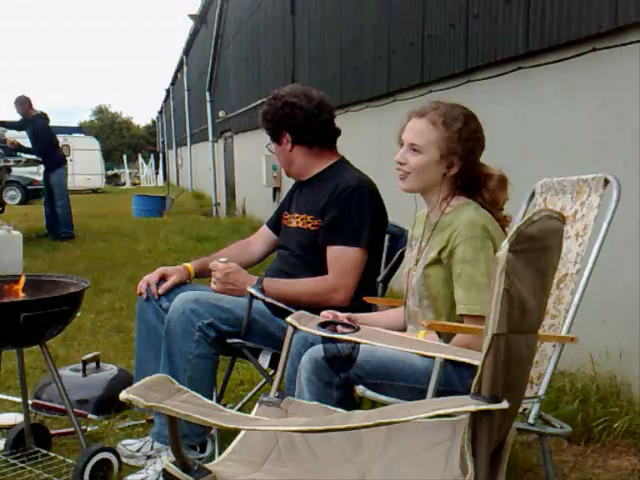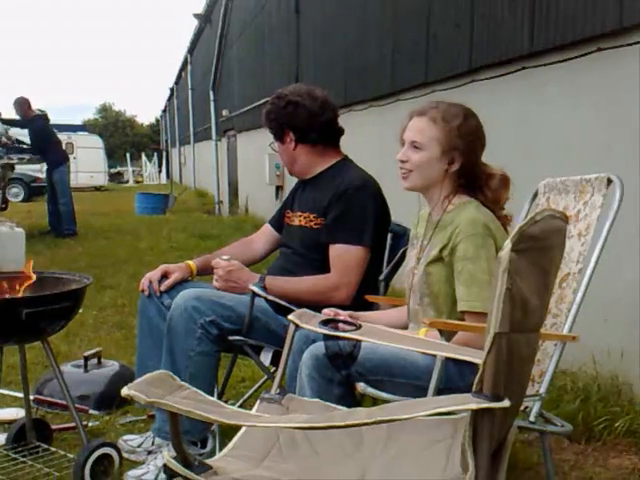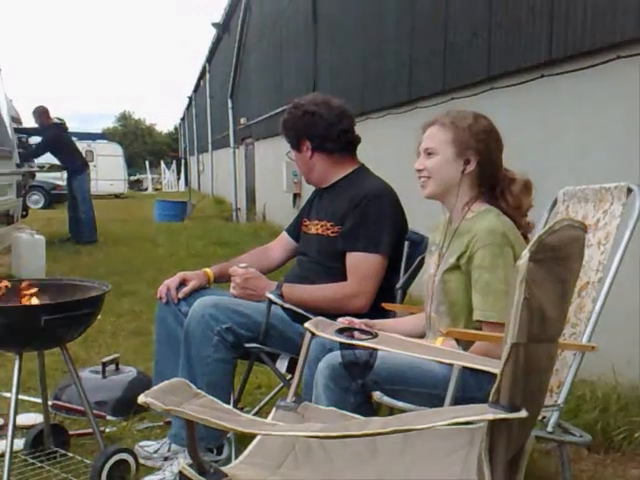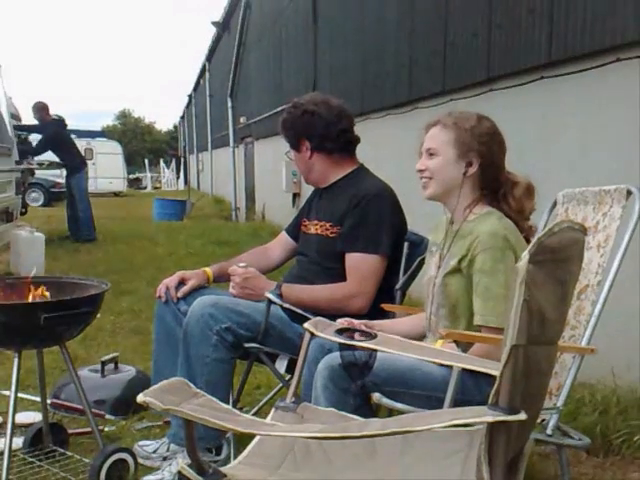
dt=0.2s
person 1, frame 1
left shoulder: (351, 190)
right shoulder: (301, 189)
left elbow: (339, 291)
right elbow: (255, 245)
left wrist: (253, 285)
right wrist: (189, 268)
right hip: (273, 302)
left knee: (192, 310)
right knee: (157, 296)
left ankle: (185, 445)
right ankle: (163, 424)
person 1, frame 2
left shoulder: (354, 189)
right shoulder: (305, 187)
left elbow: (341, 289)
right elbow: (257, 243)
left wrist: (255, 283)
right wrist: (192, 265)
right hip: (275, 300)
left knee: (193, 307)
right knee: (160, 292)
left ankle: (187, 441)
right ankle: (164, 420)
person 1, frame 3
left shoulder: (371, 197)
right shoulder: (322, 195)
left elbow: (358, 297)
right elbow: (274, 251)
left wrist: (272, 290)
right wrist: (209, 273)
right hip: (292, 309)
left knee: (210, 314)
right knee: (177, 300)
left ankle: (202, 448)
right ankle: (181, 428)
person 1, frame 4
left shoulder: (370, 198)
right shoulder: (322, 196)
left elbow: (357, 298)
right elbow: (274, 250)
left wrist: (271, 290)
right wrist: (208, 272)
right hip: (291, 309)
left knee: (210, 314)
right knee: (176, 299)
left ankle: (201, 447)
right ankle: (180, 429)
person 2, frame 1
left shoulder: (470, 227)
right shoulder: (423, 220)
left elbow: (477, 339)
left wrist: (393, 347)
right wrist: (355, 320)
left hip: (461, 369)
right hip: (424, 353)
left knee: (321, 361)
right knee: (306, 341)
person 2, frame 2
left shoulder: (471, 224)
right shoulder: (427, 218)
left elbow: (477, 337)
left wrist: (393, 344)
right wrist: (357, 318)
left hip: (462, 366)
right hip: (426, 351)
left knee: (322, 358)
right knee: (308, 338)
person 2, frame 3
left shoulder: (489, 232)
right shoulder: (447, 227)
left elbow: (494, 346)
left wrist: (417, 354)
right wrist: (373, 326)
left hip: (480, 376)
right hip: (444, 360)
left knee: (339, 367)
right knee: (324, 347)
person 2, frame 4
left shoulder: (490, 235)
right shoulder: (447, 229)
left elbow: (493, 349)
left wrist: (419, 357)
right wrist: (372, 327)
left hip: (479, 379)
right hip: (445, 362)
left knee: (338, 369)
right knee: (325, 348)
person 3, frame 1
left shoulder: (40, 124)
right shoulder: (29, 120)
left elbow: (40, 151)
right elbow: (17, 126)
left wrist: (18, 147)
left hip: (57, 165)
right hip: (49, 165)
left knee: (61, 201)
right knee: (49, 200)
left ankle: (67, 233)
right ankle: (53, 231)
person 3, frame 2
left shoulder: (38, 126)
right shoulder: (32, 119)
left elbow: (35, 150)
right elbow: (17, 123)
left hip: (59, 163)
right hip: (52, 163)
left knee: (63, 198)
right knee: (52, 197)
left ankle: (69, 229)
right ankle: (56, 228)
person 3, frame 3
left shoulder: (53, 134)
right shoulder: (51, 128)
left elbow: (35, 152)
left hip: (79, 170)
right hip: (73, 170)
left knee: (84, 205)
right knee: (73, 204)
left ankle: (90, 237)
right ankle: (76, 235)
person 3, frame 4
left shoulder: (53, 130)
right shoulder: (50, 124)
left elbow: (36, 150)
right elbow: (33, 128)
right wrist: (13, 127)
left hip: (77, 168)
right hip: (71, 168)
left knee: (81, 202)
right knee: (71, 202)
left ankle: (88, 235)
right ankle: (75, 233)
